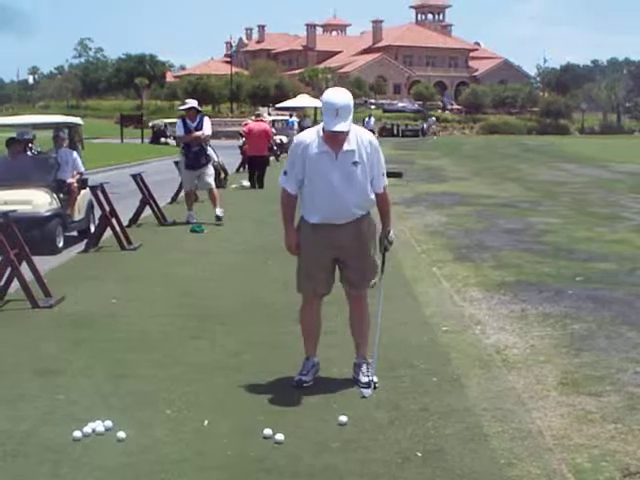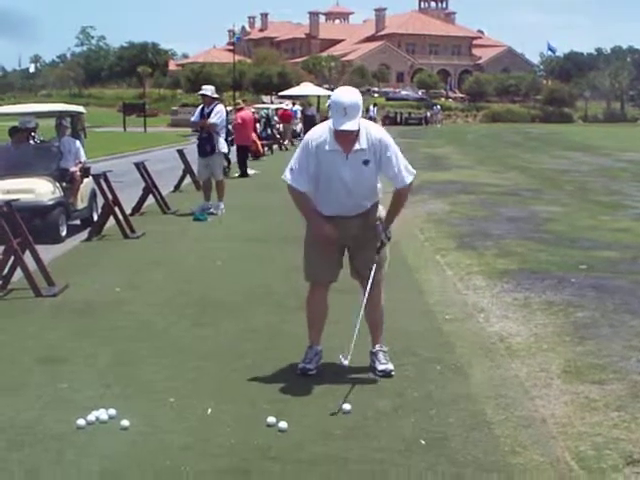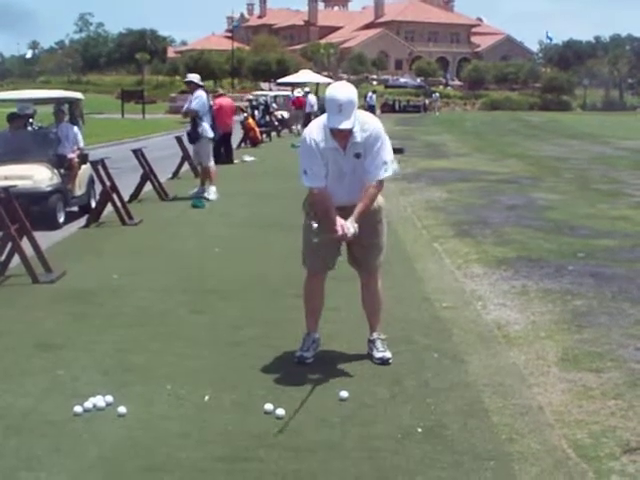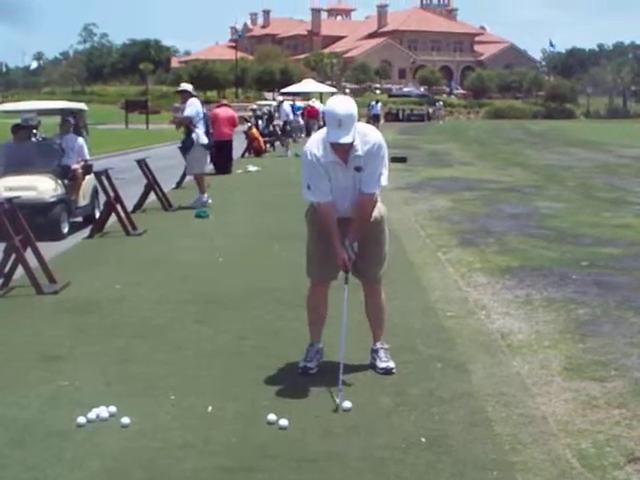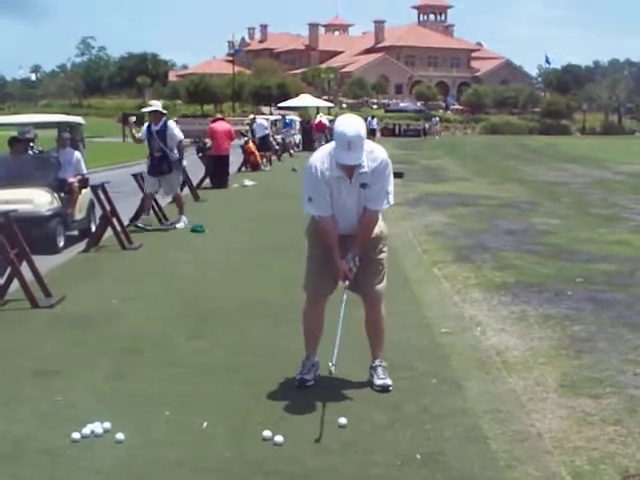
dt=1s
person 1, frame 1
left shoulder: (367, 142)
right shoulder: (303, 143)
left elbow: (380, 190)
right elbow: (290, 190)
left wrist: (387, 228)
right wrist: (289, 230)
left hip: (357, 229)
right hip: (315, 230)
left knee: (358, 297)
right knee: (311, 298)
left ankle: (362, 361)
right ankle: (310, 360)
person 1, frame 2
left shoulder: (378, 138)
right shoulder: (314, 140)
left elbow: (404, 183)
right elbow: (296, 186)
left wrist: (386, 224)
right wrist: (316, 222)
left hip: (367, 217)
right hip: (325, 220)
left knee: (373, 286)
right knee: (318, 285)
left ankle: (377, 349)
right ankle: (314, 348)
person 1, frame 3
left shoulder: (372, 128)
right shoulder: (312, 136)
left elbow: (376, 181)
right elbow: (318, 188)
left wrist: (354, 219)
right wrist: (335, 220)
left hip: (365, 206)
right hip: (324, 208)
left knee: (370, 273)
right knee: (315, 273)
left ankle: (375, 336)
right ankle: (311, 336)
person 1, frame 4
left shoulder: (373, 141)
right shoulder: (314, 150)
left elbow: (368, 196)
right elbow: (324, 204)
left wrist: (352, 239)
right wrist: (337, 246)
left hip: (366, 216)
right hip: (326, 217)
left knee: (373, 282)
right knee: (319, 282)
left ankle: (379, 346)
right ankle: (314, 346)
person 1, frame 5
left shoulder: (379, 159)
right shoulder: (318, 164)
left elbow: (372, 212)
right elbow: (324, 217)
left wrist: (355, 254)
right wrist: (337, 259)
left hip: (367, 233)
right hip: (326, 233)
left knee: (374, 298)
right knee: (315, 296)
left ankle: (377, 364)
right ankle: (310, 360)
person 2, frame 1
left shoulder: (204, 120)
right shoulder: (181, 122)
left elbow: (205, 138)
right elbow: (180, 139)
left wrist: (189, 137)
right wrist: (197, 135)
left hip: (203, 158)
right hip: (187, 159)
left knee: (210, 186)
right knee: (189, 189)
left ankle: (218, 210)
right ankle: (190, 213)
person 2, frame 2
left shoulder: (219, 108)
right shoulder: (201, 108)
left elbow: (211, 126)
right elbow: (193, 124)
left wrist: (201, 123)
right wrist: (205, 122)
left hip: (216, 147)
right hip: (203, 147)
left knee: (218, 177)
right knee: (204, 177)
left ankle: (220, 204)
right ankle: (207, 203)
person 2, frame 3
left shoulder: (200, 94)
right shoulder: (193, 96)
left elbow: (191, 112)
right elbow: (184, 113)
left wrist: (187, 111)
right wrist: (188, 111)
left hip: (204, 133)
right hip: (197, 133)
left knee: (208, 162)
right knee: (202, 162)
left ankle: (212, 189)
right ankle: (202, 188)
person 2, frame 4
left shoulder: (193, 102)
right shoulder: (186, 106)
left elbow: (186, 119)
right elbow: (178, 124)
left wrist: (178, 120)
right wrist: (179, 120)
left hip: (198, 140)
right hip: (192, 141)
left knee: (198, 170)
right knee: (196, 170)
left ankle: (203, 196)
right ankle: (202, 196)
person 2, frame 5
left shoulder: (169, 124)
right shoulder: (148, 126)
left elbow: (180, 142)
right elbow: (139, 139)
left wrist: (180, 160)
right wrist: (131, 129)
left hip: (169, 164)
right hip: (154, 163)
left knee: (175, 192)
right knee: (149, 191)
left ankle: (182, 217)
right ankle: (145, 218)
